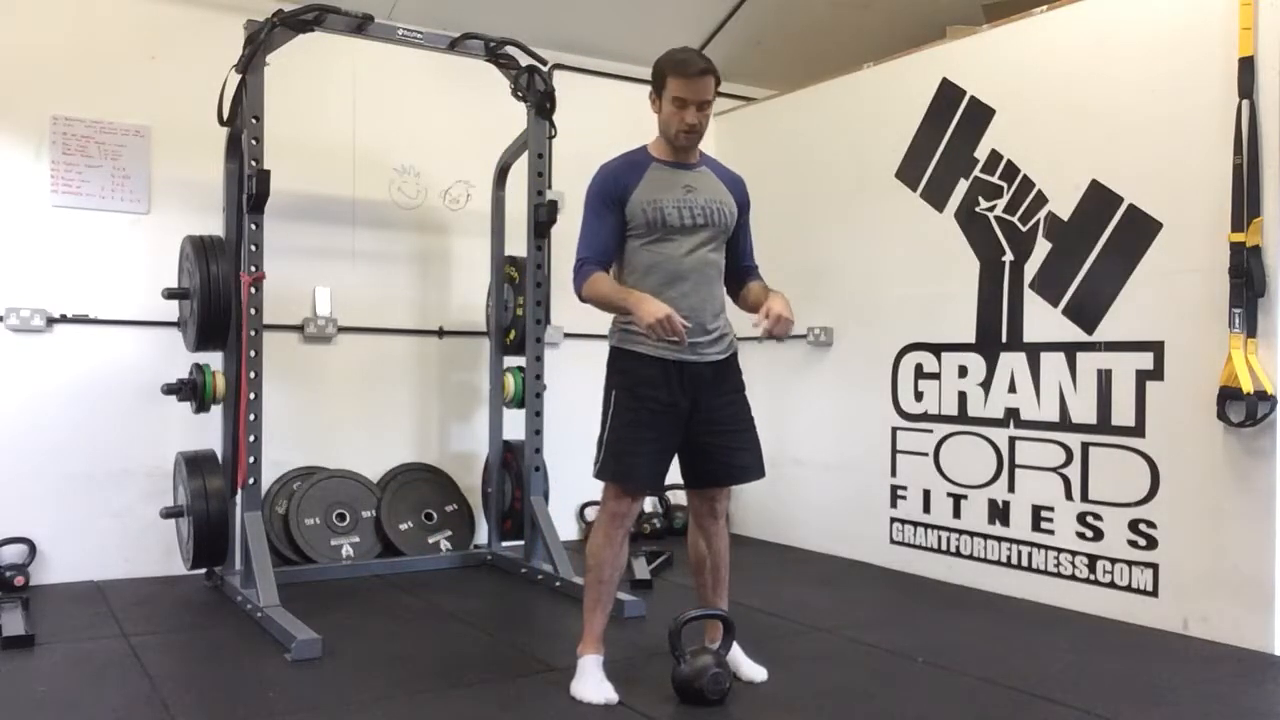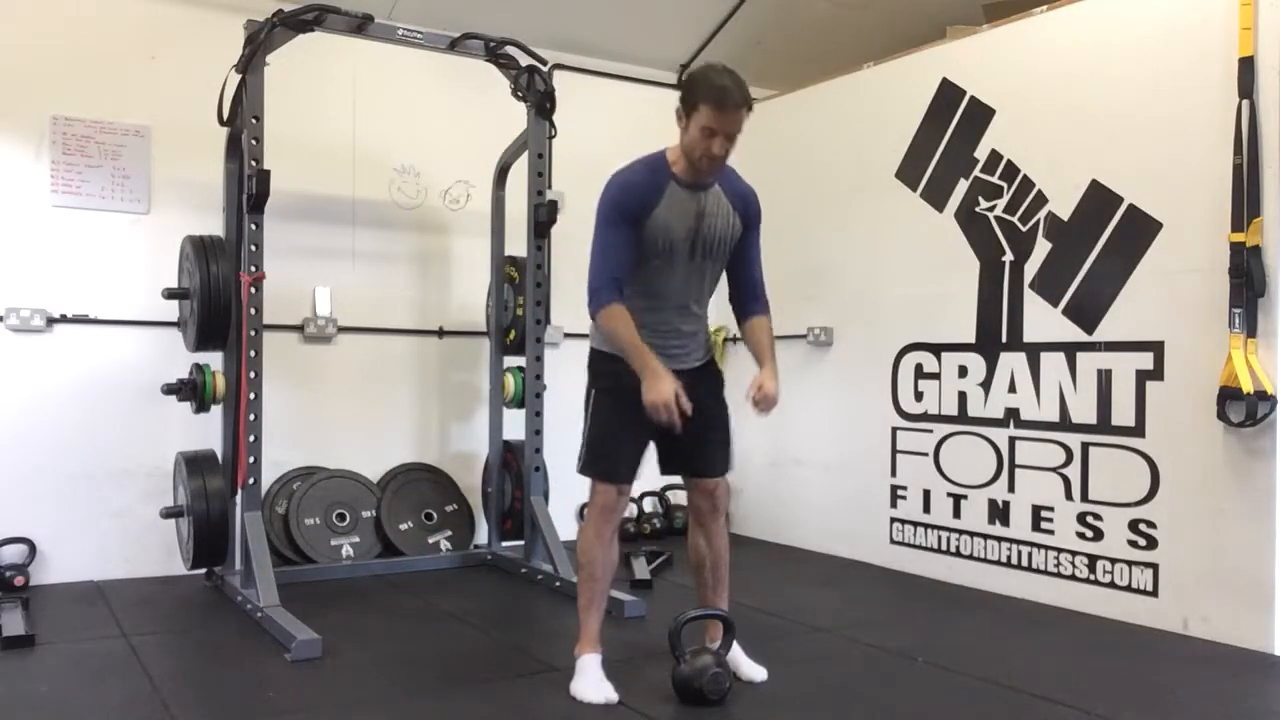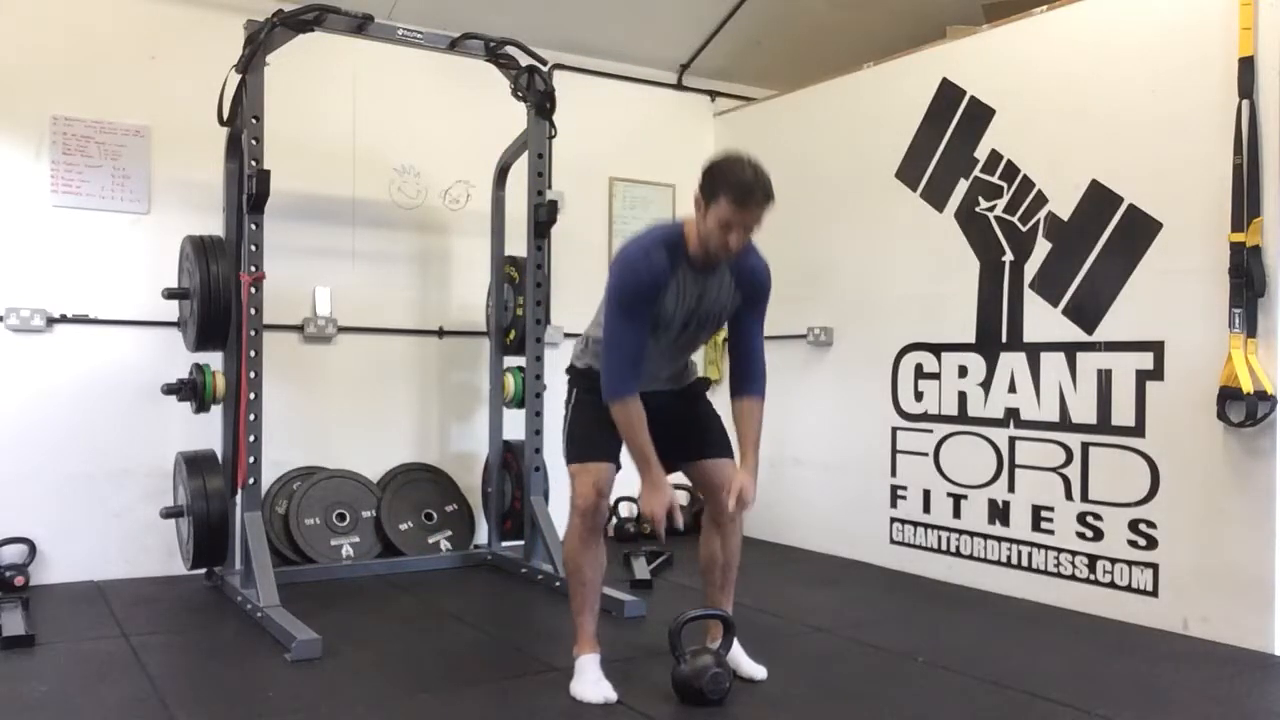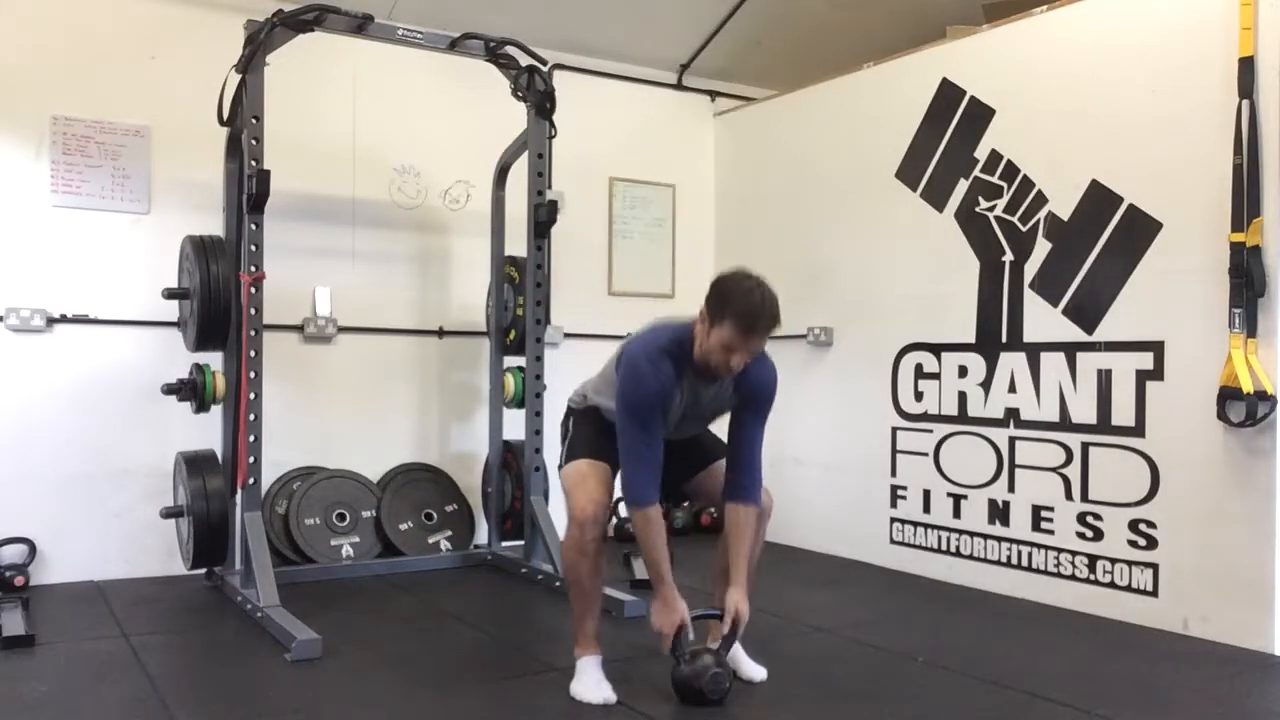
dt=0.3s
person 1, frame 1
left shoulder: (730, 186)
right shoulder: (618, 179)
left elbow: (739, 273)
right elbow: (587, 275)
left wrist: (769, 298)
right wrist: (639, 302)
left hip: (716, 366)
right hip: (642, 365)
left knee: (713, 506)
right knee: (621, 505)
left ankle: (717, 640)
right ankle: (590, 654)
person 1, frame 2
left shoulder: (741, 199)
right shoulder: (631, 188)
left elbow: (748, 293)
right elbow: (604, 294)
left wrist: (767, 364)
right wrist: (650, 371)
left hip: (695, 365)
right hip: (622, 365)
left knee: (712, 500)
right knee: (608, 501)
left ankle: (717, 638)
right ankle: (588, 652)
person 1, frame 3
left shoulder: (752, 272)
right shoulder: (643, 259)
left elbow: (748, 371)
right elbow: (619, 377)
left wrist: (747, 466)
right wrist: (651, 478)
left hip: (676, 384)
right hip: (601, 378)
left knee: (729, 494)
right knee: (590, 499)
left ankle: (718, 638)
right ankle: (587, 653)
person 1, frame 4
left shoulder: (758, 376)
right shoulder: (649, 360)
left elbow: (742, 478)
right elbow: (641, 484)
left wrist: (737, 585)
right wrist: (665, 593)
left hip: (677, 433)
right hip: (600, 421)
left knee: (758, 504)
right knee: (588, 512)
left ankle: (721, 639)
right ankle: (587, 656)
